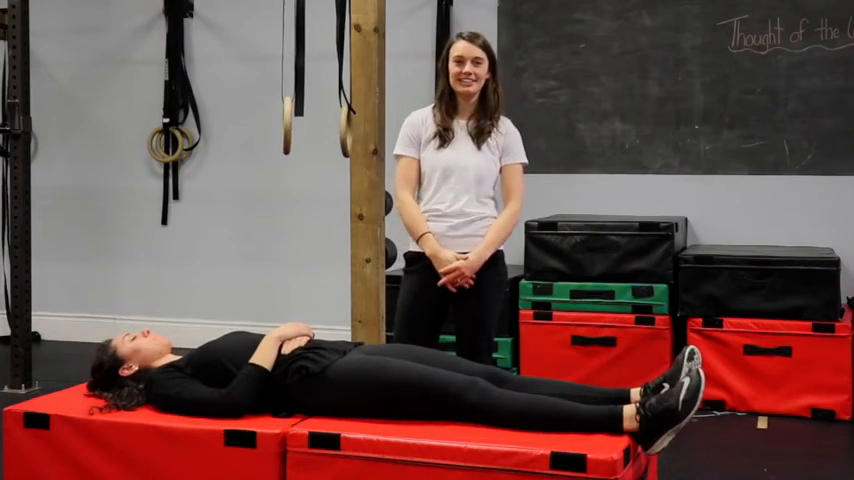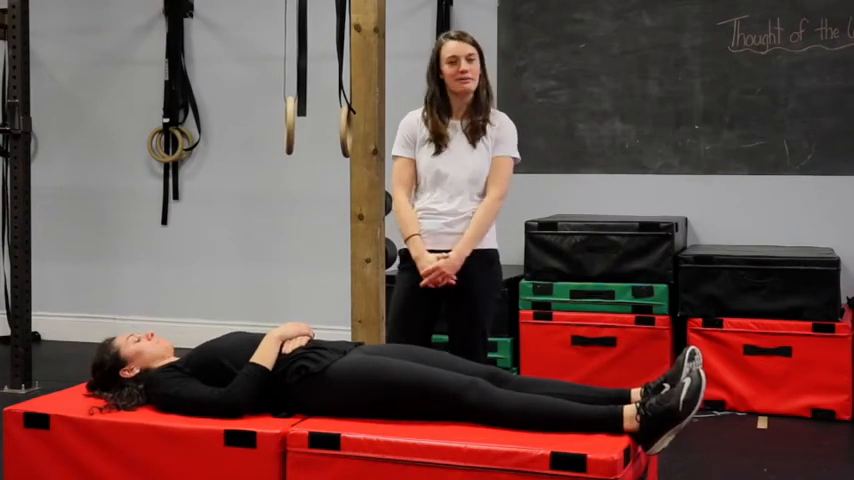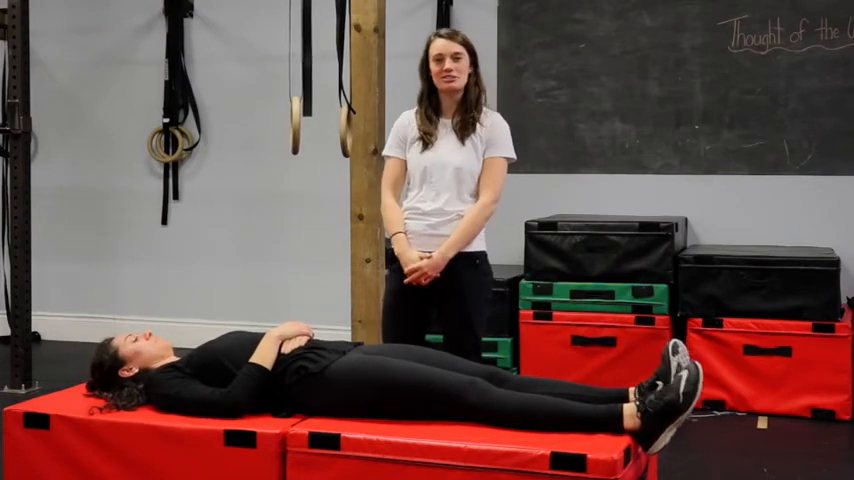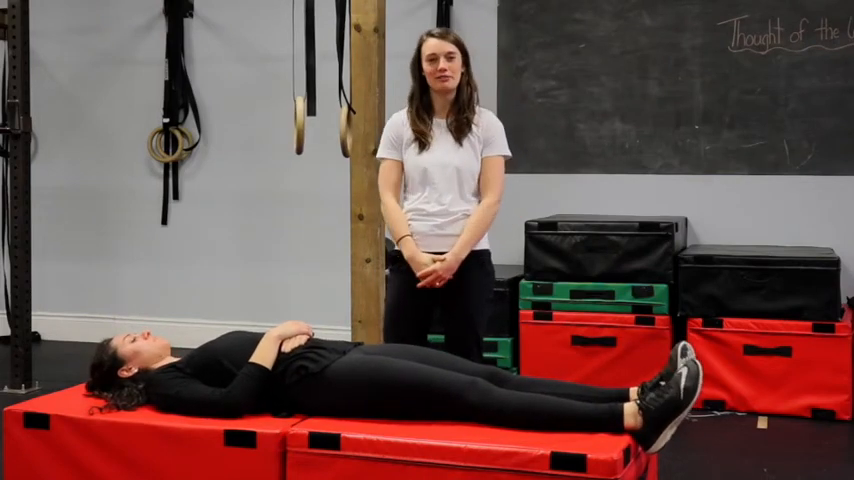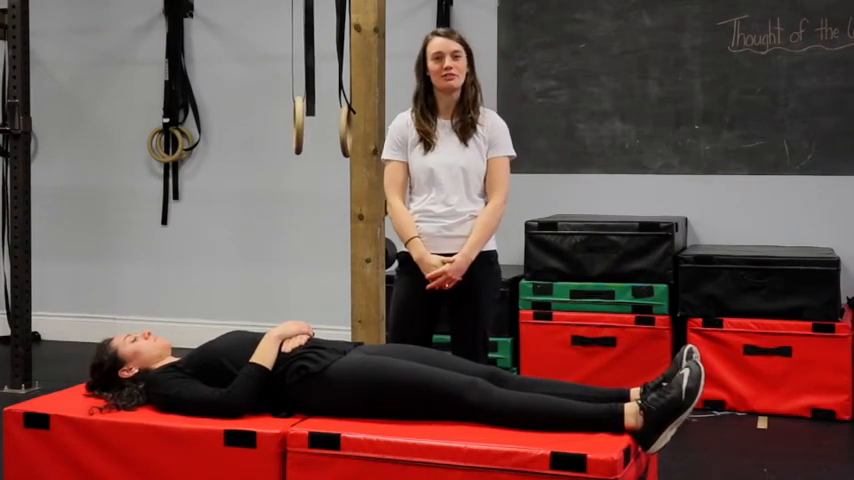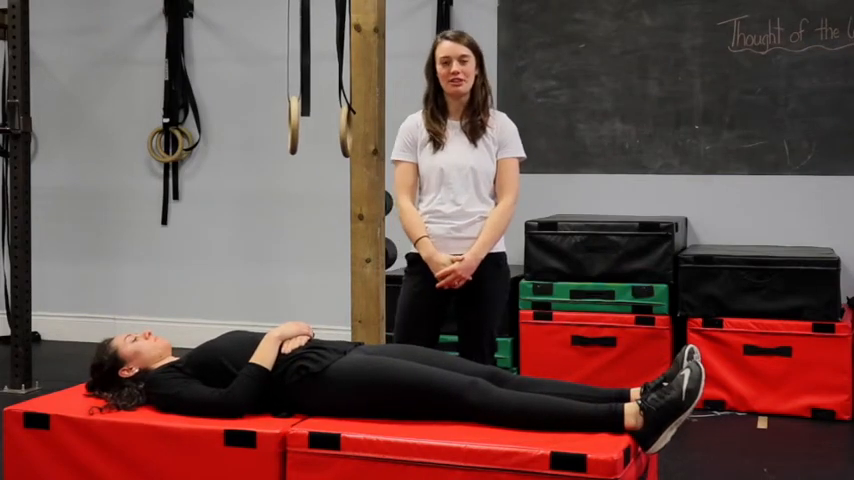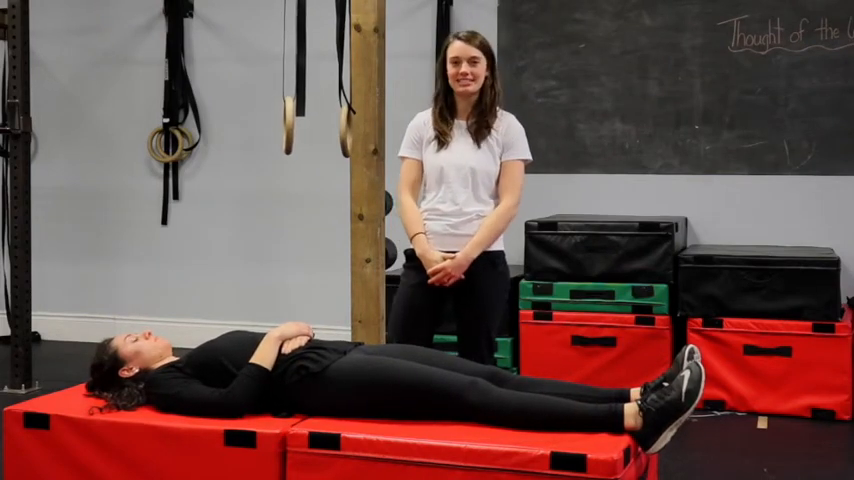
dt=0.4s
person 1, frame 1
left shoulder: (192, 359)
right shoulder: (165, 385)
right elbow: (237, 402)
left wrist: (284, 336)
right wrist: (274, 339)
left hip: (338, 354)
right hip: (319, 384)
left knee: (491, 375)
right knee: (473, 396)
left ankle: (637, 397)
right ankle: (631, 421)
person 1, frame 2
left shoulder: (193, 358)
right shoulder: (166, 386)
right elbow: (236, 400)
left wrist: (285, 336)
right wrist: (273, 339)
left hip: (341, 354)
right hip: (318, 384)
left knee: (491, 376)
right knee: (473, 398)
left ankle: (638, 397)
right ankle: (632, 422)
person 1, frame 3
left shoulder: (193, 359)
right shoulder: (165, 386)
right elbow: (236, 402)
left wrist: (288, 334)
right wrist: (274, 339)
left hip: (339, 354)
right hip: (320, 383)
left knee: (493, 376)
right knee: (473, 396)
left ankle: (636, 395)
right ankle: (632, 420)
person 1, frame 4
left shoulder: (194, 359)
right shoulder: (166, 387)
right elbow: (236, 402)
left wrist: (288, 335)
right wrist: (274, 338)
left hip: (341, 354)
right hip: (320, 383)
left knee: (492, 376)
right knee: (474, 398)
left ankle: (637, 396)
right ankle: (634, 420)
person 1, frame 5
left shoulder: (192, 359)
right shoulder: (165, 387)
right elbow: (236, 402)
left wrist: (288, 334)
right wrist: (274, 338)
left hip: (338, 355)
right hip: (320, 384)
left knee: (491, 375)
right knee: (473, 397)
left ankle: (636, 395)
right ankle: (633, 419)
person 1, frame 6
left shoulder: (194, 359)
right shoulder: (165, 387)
right elbow: (237, 402)
left wrist: (288, 335)
right wrist: (274, 339)
left hip: (342, 355)
right hip: (319, 384)
left knee: (490, 376)
right knee: (473, 398)
left ankle: (637, 396)
right ankle: (633, 420)
person 1, frame 7
left shoulder: (194, 358)
right shoulder: (166, 386)
right elbow: (236, 402)
left wrist: (288, 336)
right wrist: (274, 339)
left hip: (345, 354)
right hip: (320, 383)
left knee: (490, 375)
right knee: (473, 398)
left ankle: (636, 396)
right ankle: (634, 421)
person 2, frame 1
left shoulder: (504, 131)
right shoulder: (419, 123)
left elbow: (513, 205)
right elbow: (404, 196)
left wrist: (476, 258)
right wrist: (436, 252)
left hip: (484, 263)
right hip: (424, 259)
left knee: (474, 363)
person 2, frame 2
left shoulder: (499, 126)
right shoulder: (415, 123)
left elbow: (494, 198)
right elbow: (400, 195)
left wrist: (456, 257)
right wrist: (420, 253)
left hip: (476, 259)
right hip: (418, 258)
left knee: (468, 361)
person 2, frame 3
left shoulder: (491, 126)
right shoulder: (408, 124)
left elbow: (488, 201)
right elbow: (389, 195)
left wrist: (442, 256)
right wrist: (403, 250)
left hip: (465, 260)
right hip: (407, 260)
left knee: (463, 362)
person 2, frame 4
left shoulder: (486, 125)
right shoulder: (401, 124)
left elbow: (491, 200)
right elbow: (388, 197)
left wrist: (453, 257)
right wrist: (412, 253)
left hip: (469, 260)
right hip: (411, 259)
left knee: (465, 361)
person 2, frame 5
left shoulder: (490, 125)
right shoulder: (405, 125)
left elbow: (497, 200)
right elbow: (395, 199)
left wrist: (463, 258)
right wrist: (422, 255)
left hip: (477, 261)
right hip: (417, 260)
left knee: (471, 361)
person 2, frame 6
left shoulder: (500, 127)
right shoulder: (415, 127)
left elbow: (507, 201)
right elbow: (404, 200)
left wrist: (472, 258)
right wrist: (431, 255)
left hip: (485, 262)
right hip: (426, 260)
left knee: (477, 362)
person 2, frame 7
left shoulder: (506, 127)
right shoulder: (423, 124)
left elbow: (509, 203)
right elbow: (407, 196)
left wrist: (465, 257)
right wrist: (425, 251)
left hip: (483, 260)
right hip: (425, 258)
left knee: (476, 361)
